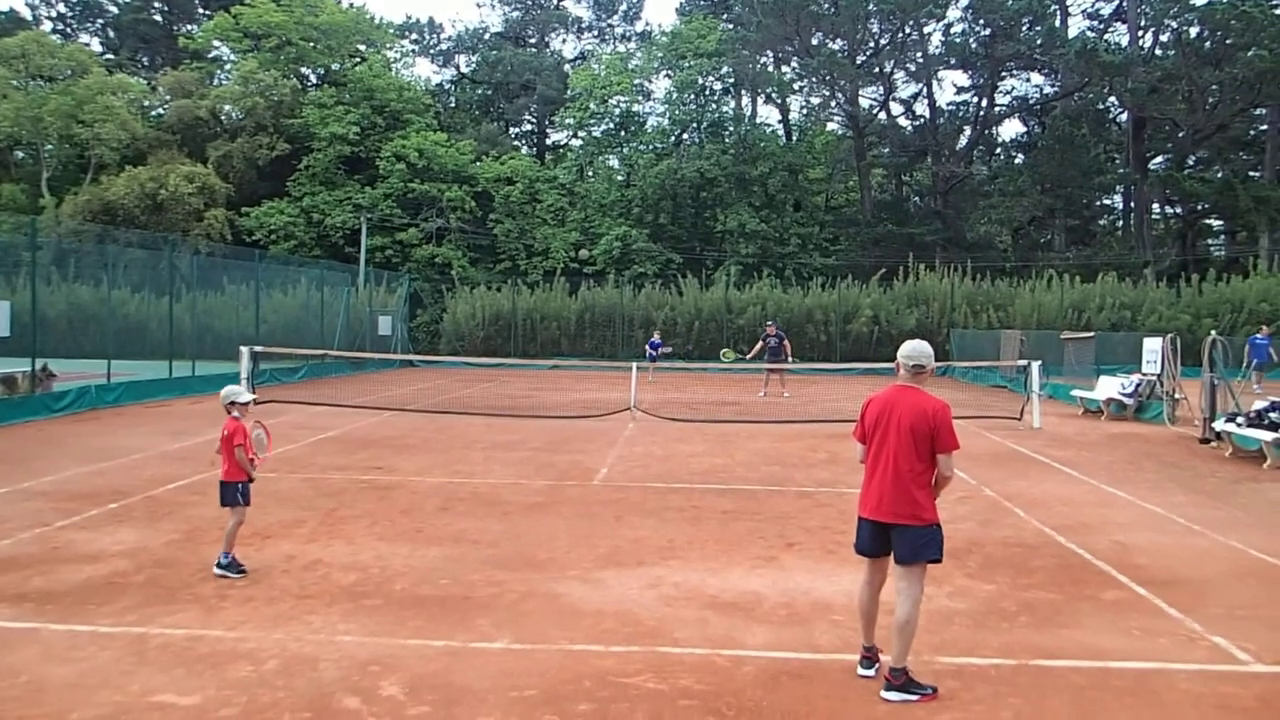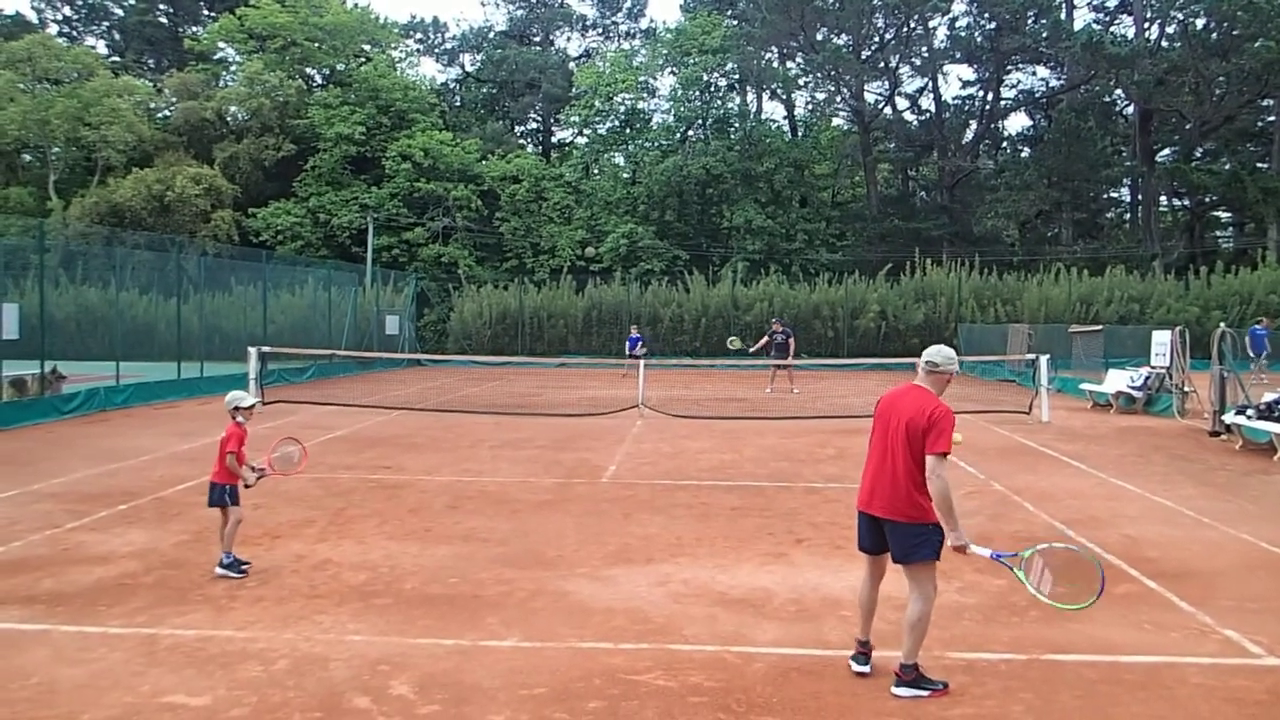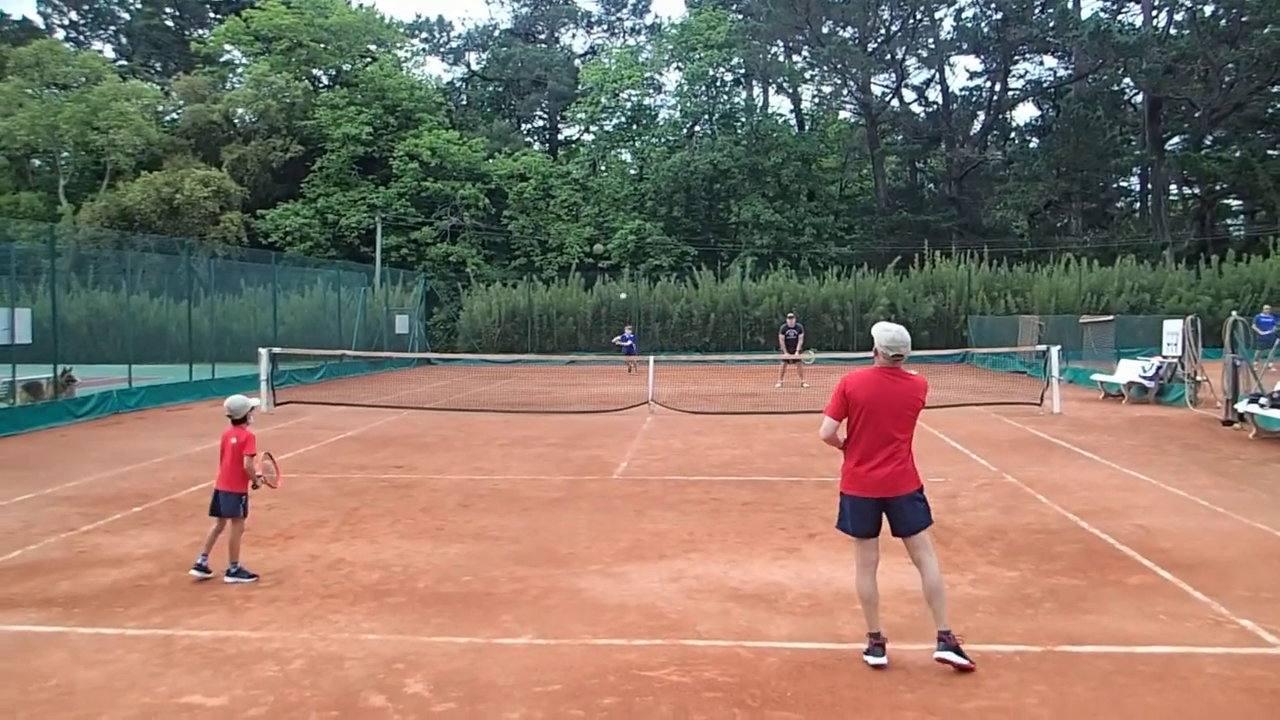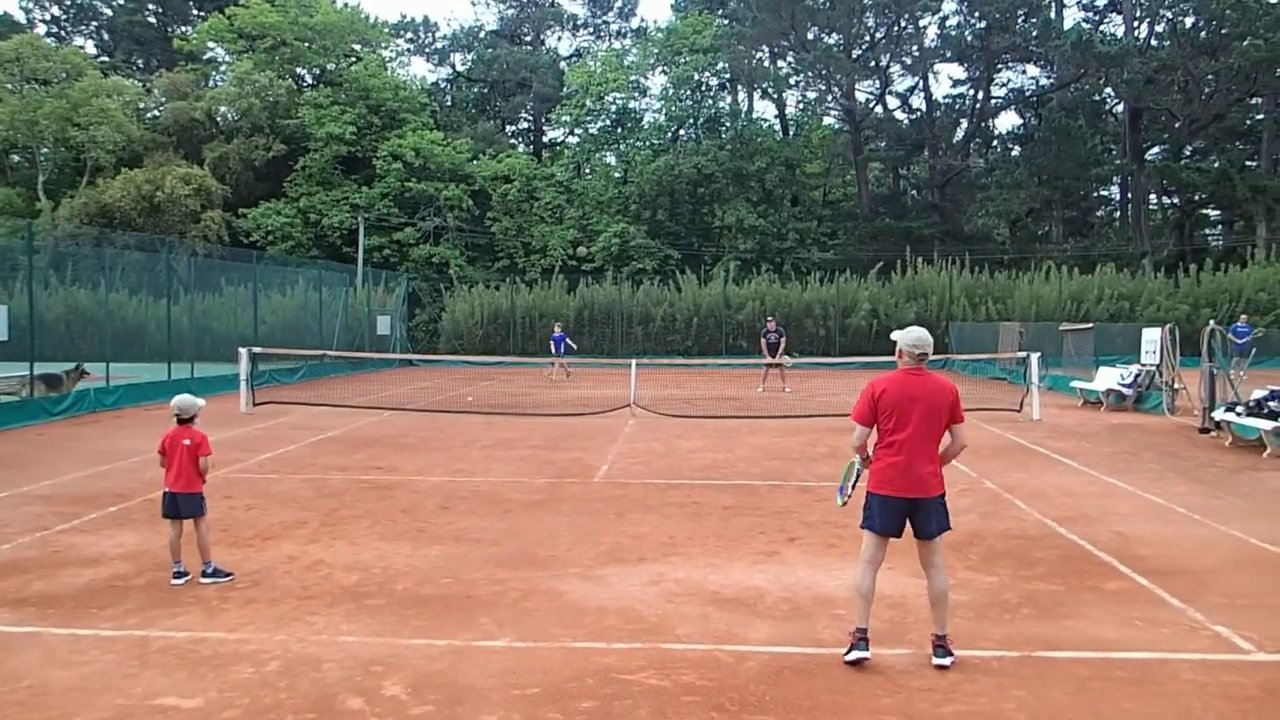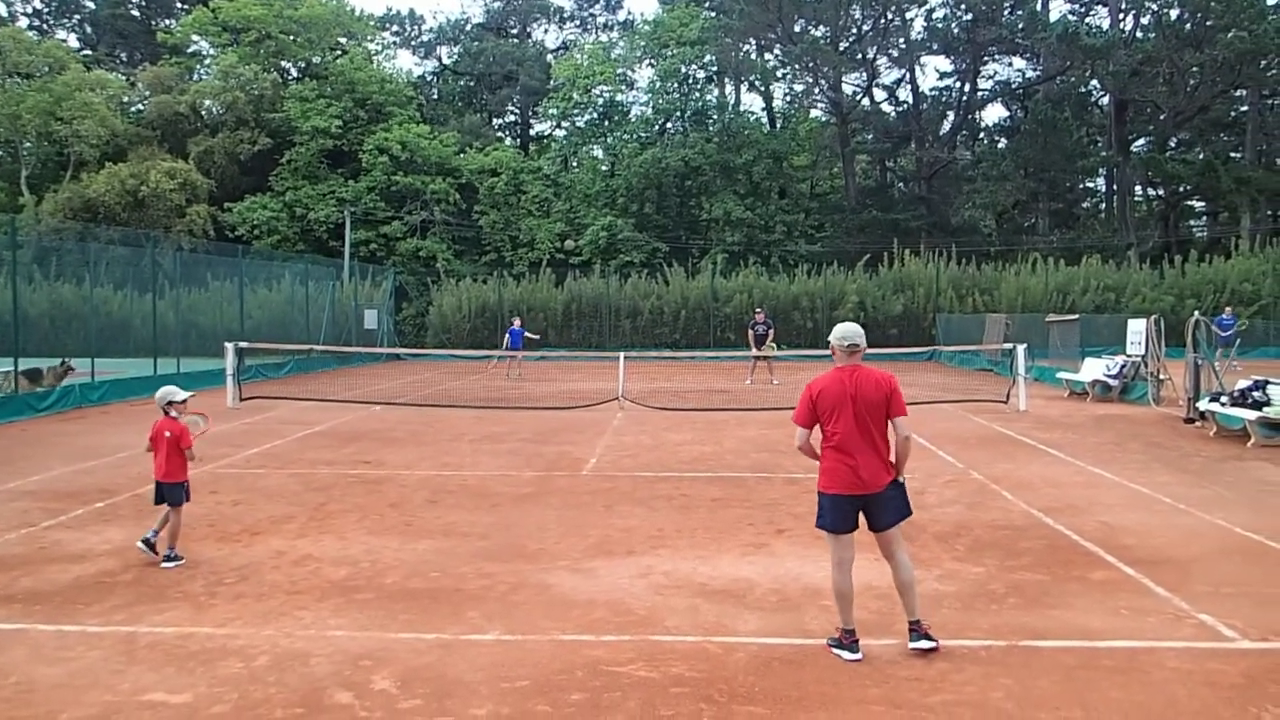
dt=1s
person 1, frame 1
left shoulder: (873, 402)
right shoulder: (936, 409)
left elbow: (862, 455)
right elbow: (945, 471)
right wrist: (932, 493)
left hip: (873, 506)
right hip: (914, 513)
left knee: (872, 579)
right knee: (909, 592)
left ankle: (868, 654)
right ankle: (896, 678)
person 1, frame 2
left shoulder: (888, 398)
right shoulder: (939, 413)
right elbow: (935, 476)
right wrist: (953, 529)
left hip: (870, 502)
right hip: (909, 511)
left knee: (872, 574)
right knee: (923, 590)
left ankle: (862, 651)
right ankle: (907, 673)
person 1, frame 3
left shoulder: (851, 383)
right shoulder: (918, 386)
left elbow: (826, 434)
left hip: (859, 486)
right hip: (903, 485)
left knee: (866, 564)
right knee: (926, 559)
left ankle: (876, 643)
right ankle: (944, 639)
person 1, frame 4
left shoulder: (879, 387)
right shoulder: (947, 389)
left elbow: (858, 441)
right elbow: (959, 442)
left wrist: (869, 459)
left hip: (885, 486)
right hip: (928, 487)
left knee: (869, 562)
right knee: (934, 565)
left ankle: (860, 639)
right ankle: (941, 644)
person 1, frame 5
left shoulder: (816, 387)
right shoulder: (885, 381)
left elbow: (801, 443)
right elbow: (904, 434)
right wrist: (898, 471)
left hip: (836, 485)
right hip: (879, 482)
left knee: (841, 562)
right knee: (897, 554)
left ankle: (848, 638)
right ankle: (916, 629)
person 2, frame 1
left shoulder: (229, 425)
right shoulder: (238, 426)
left elbow: (220, 449)
right elbow: (240, 456)
right wrist: (251, 472)
left hip: (230, 478)
right hip: (236, 479)
left knee: (237, 518)
right knee: (238, 518)
left ankle: (227, 556)
right ankle: (223, 563)
person 2, frame 2
left shoulder: (241, 430)
right shoulder: (235, 432)
right elbow: (230, 462)
left wrist: (252, 468)
right wrist: (246, 478)
left hip: (226, 481)
right hip: (224, 482)
left knee: (228, 519)
right knee: (236, 517)
left ankle: (228, 557)
right ankle: (225, 562)
person 2, frame 3
left shoulder: (227, 434)
right shoulder: (248, 436)
right elbow: (247, 465)
left wrist: (251, 475)
right wrist: (255, 480)
left hip: (221, 486)
right hip: (236, 489)
left knee: (219, 525)
right knee: (237, 528)
left ankle: (201, 564)
right ankle: (233, 570)
person 2, frame 4
left shoulder: (168, 435)
right shoulder: (199, 437)
left elbow: (162, 463)
right elbow: (203, 466)
right wrist: (203, 477)
left hip: (171, 488)
right hip: (192, 489)
left knee: (175, 529)
right knee: (202, 528)
left ankle: (178, 571)
right ankle: (208, 570)
person 2, frame 5
left shoulder: (157, 425)
right shoulder: (181, 428)
left elbow: (149, 448)
right elbow: (190, 456)
right wrist: (191, 451)
left hip: (161, 475)
right hip: (176, 477)
left knee: (172, 509)
right knee: (175, 514)
left ankle: (149, 538)
right ankle: (170, 555)
